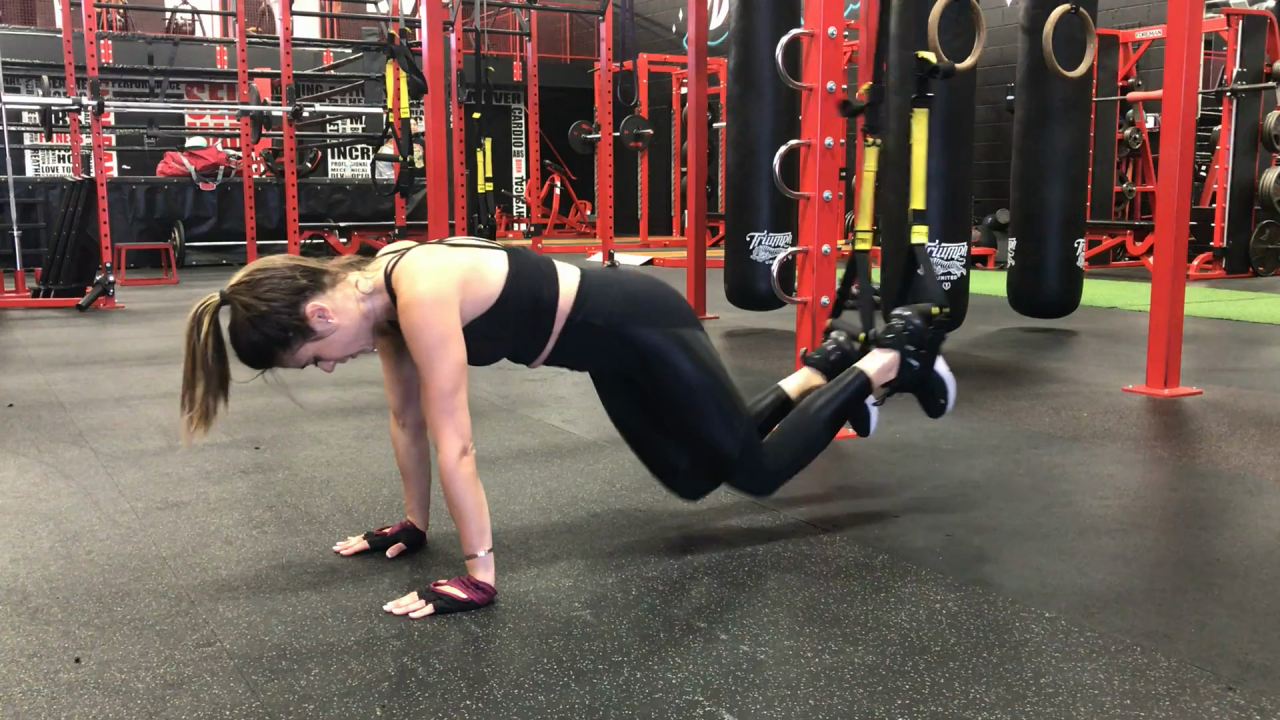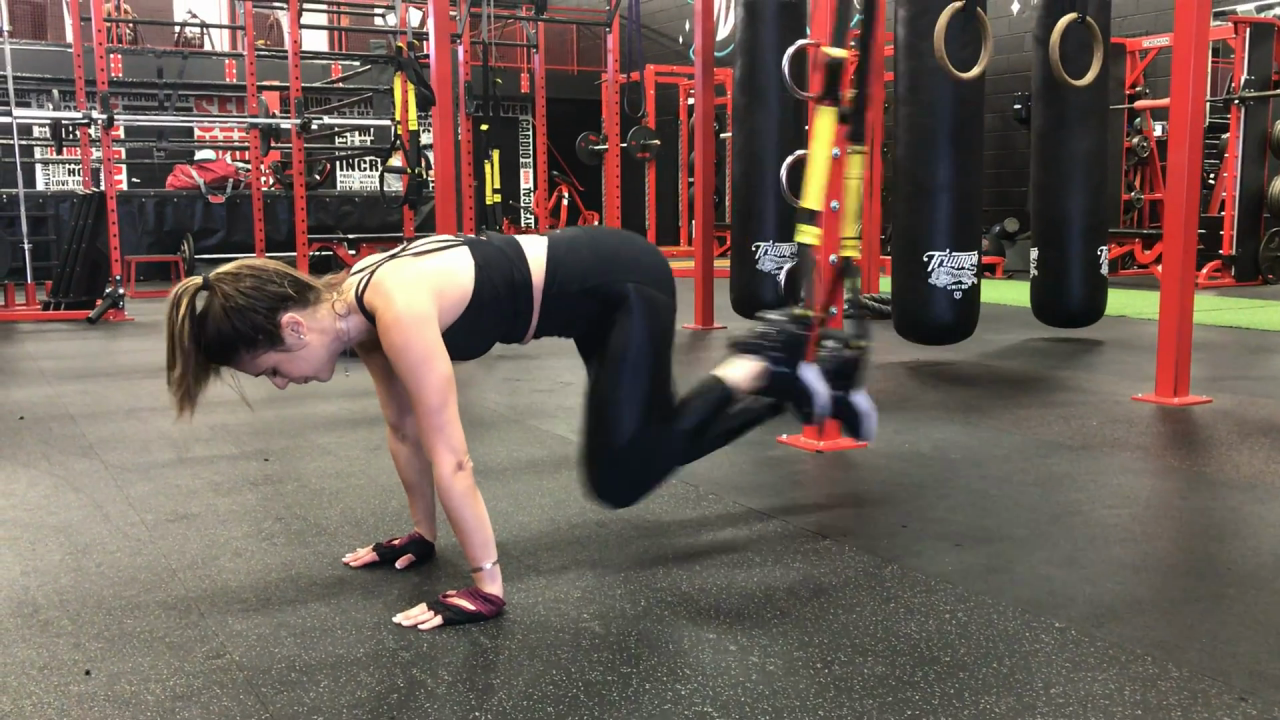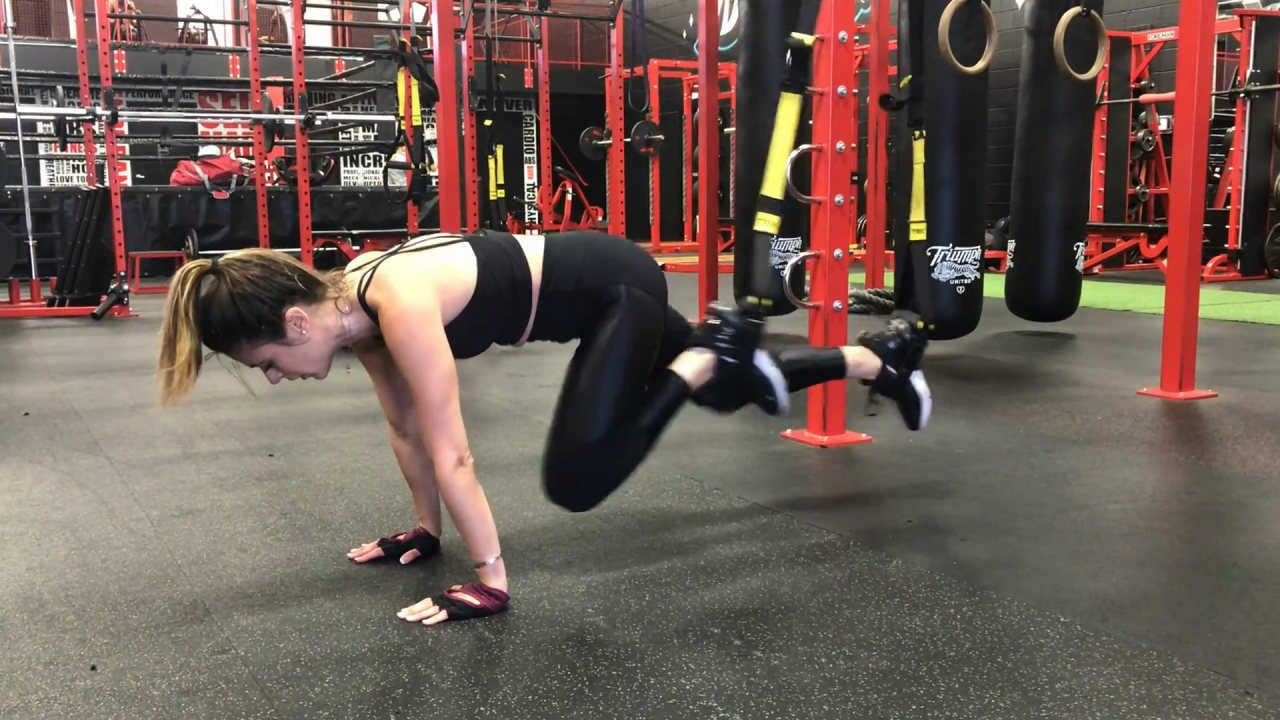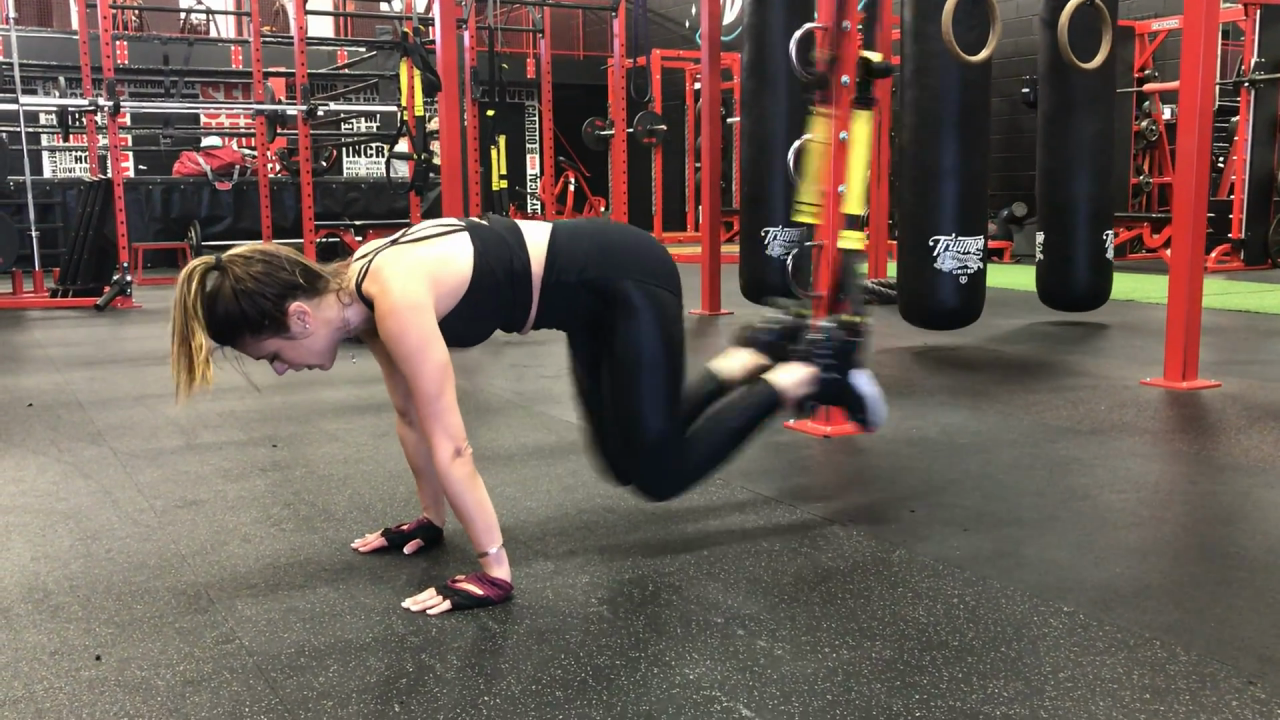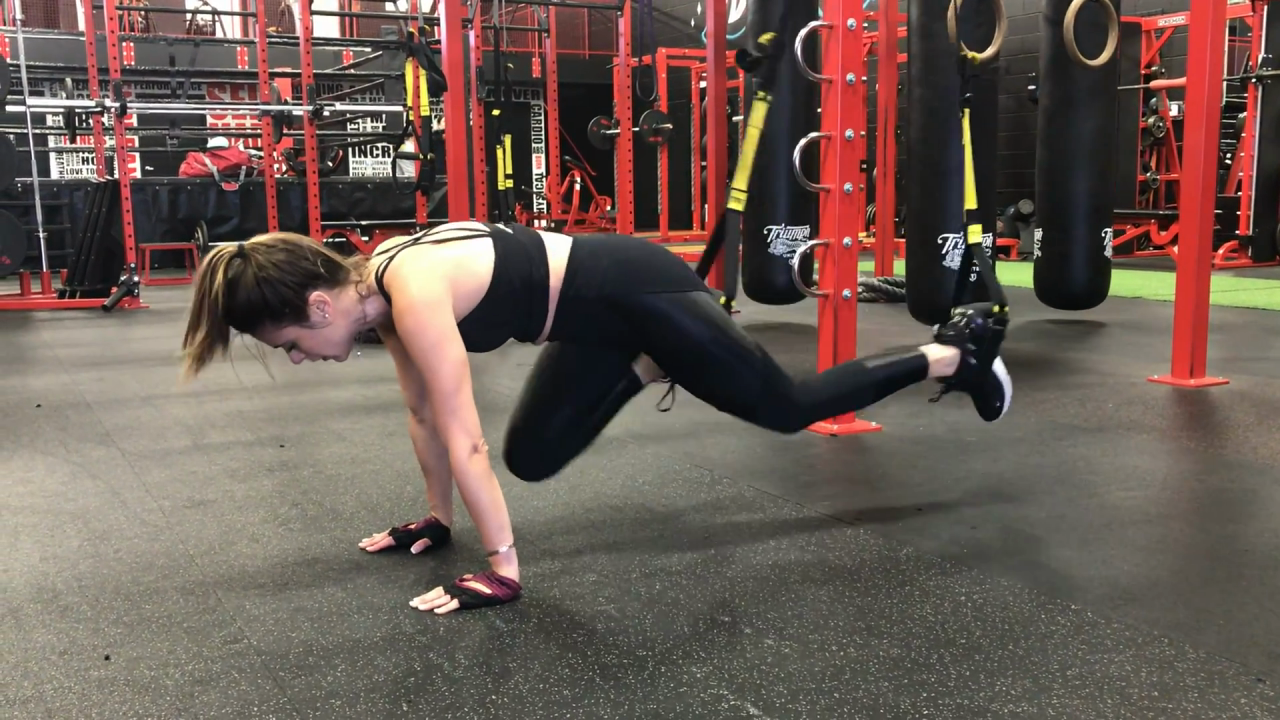
dt=1s
person 1, frame 1
left shoulder: (419, 293)
right shoulder: (373, 291)
left elbow: (453, 440)
right elbow: (406, 418)
left wrist: (480, 573)
right wrist: (412, 523)
left hip: (637, 327)
right hip: (605, 343)
left knee: (756, 474)
right knee: (693, 481)
left ankle: (892, 359)
right ankle: (820, 374)
person 1, frame 2
left shoulder: (397, 310)
right shoulder: (349, 305)
left elbow: (449, 455)
right elbow: (404, 429)
left wrist: (487, 584)
right wrist: (422, 532)
left hip: (619, 281)
right hip: (581, 287)
left knee: (619, 481)
right knee: (637, 446)
left ankle: (758, 366)
right ankle: (822, 375)
person 1, frame 3
left shoulder: (397, 306)
right shoulder: (352, 304)
left elbow: (449, 451)
right elbow: (405, 427)
left wrist: (490, 579)
right wrist: (425, 529)
left hip: (613, 285)
right hip: (585, 289)
left knee: (574, 482)
right knee: (730, 393)
left ankle: (706, 354)
right ankle: (880, 359)
person 1, frame 4
left shoulder: (393, 297)
right shoulder: (352, 291)
left elbow: (446, 440)
right elbow: (409, 414)
left wrist: (494, 569)
right wrist: (430, 518)
left hip: (623, 278)
right hip: (586, 277)
left knee: (659, 472)
right knee: (652, 442)
left ankle: (807, 375)
right ankle: (752, 356)
person 1, frame 5
left shoulder: (412, 296)
right shoulder: (378, 281)
left elbow: (463, 439)
right elbow: (424, 414)
left wrist: (504, 569)
right wrist: (438, 518)
left hip: (637, 291)
right hip: (602, 301)
left knee: (784, 404)
right knee: (534, 457)
left ankle: (955, 354)
right ankle: (647, 366)
